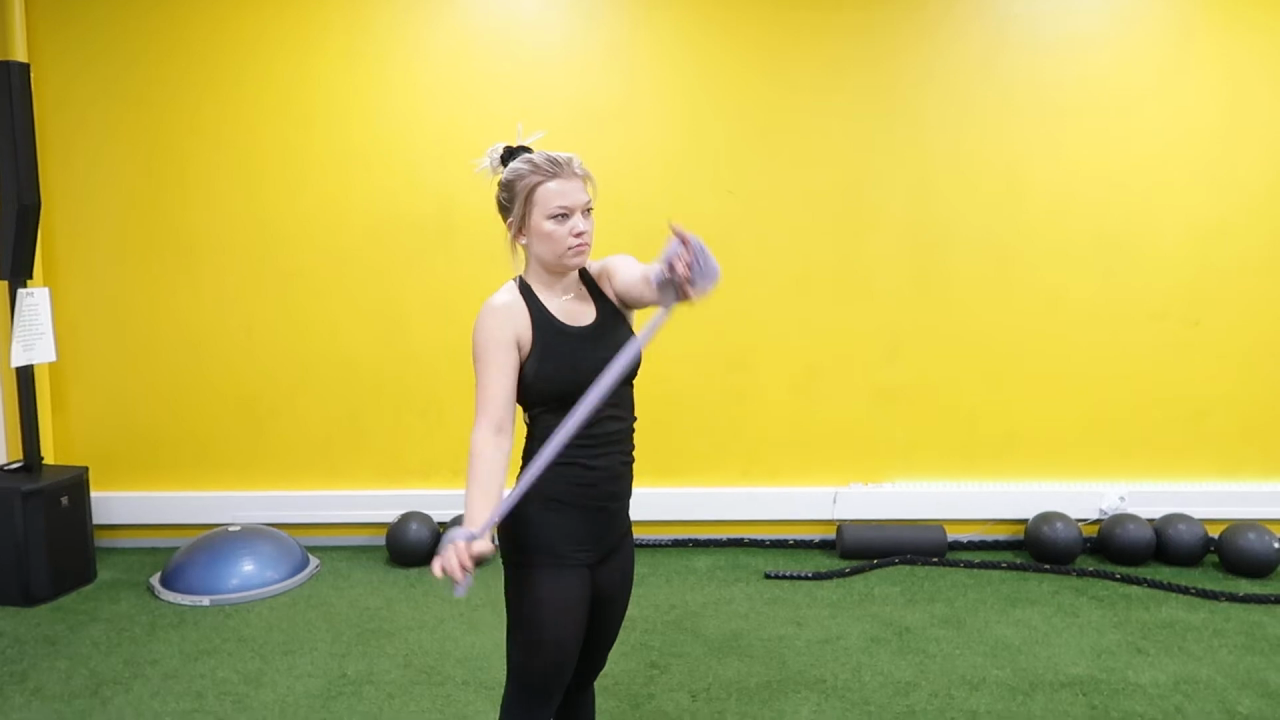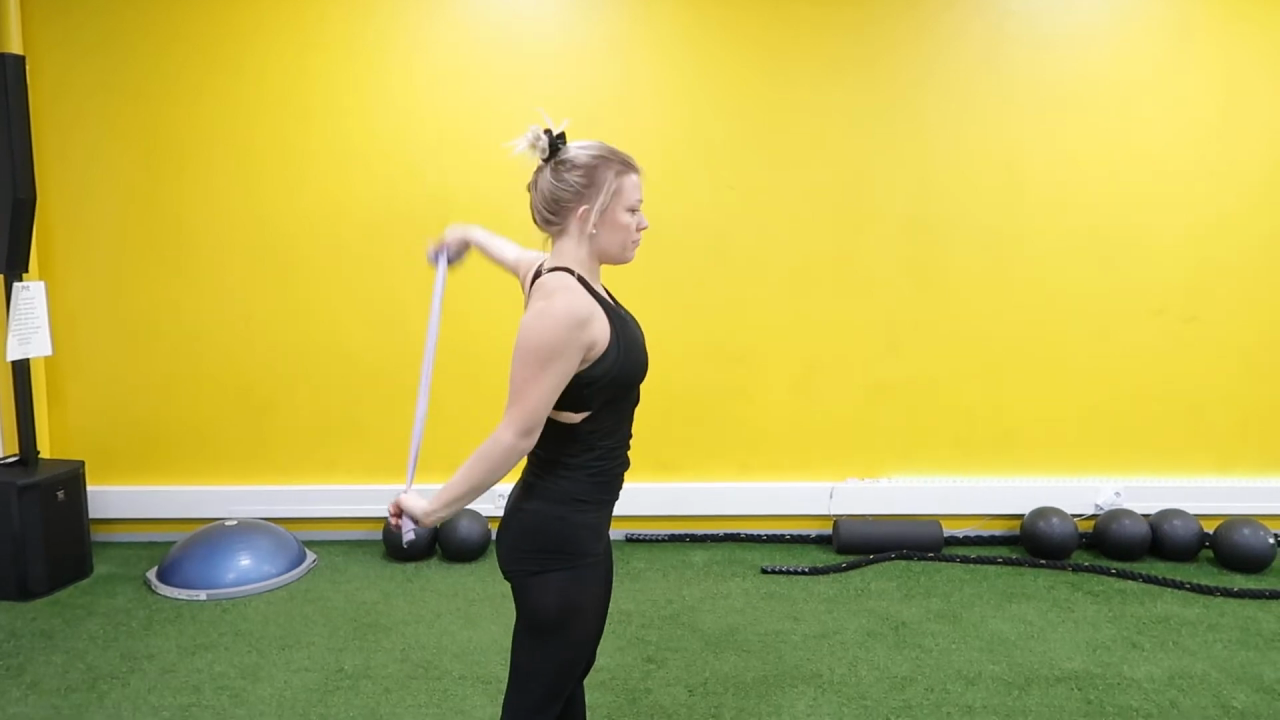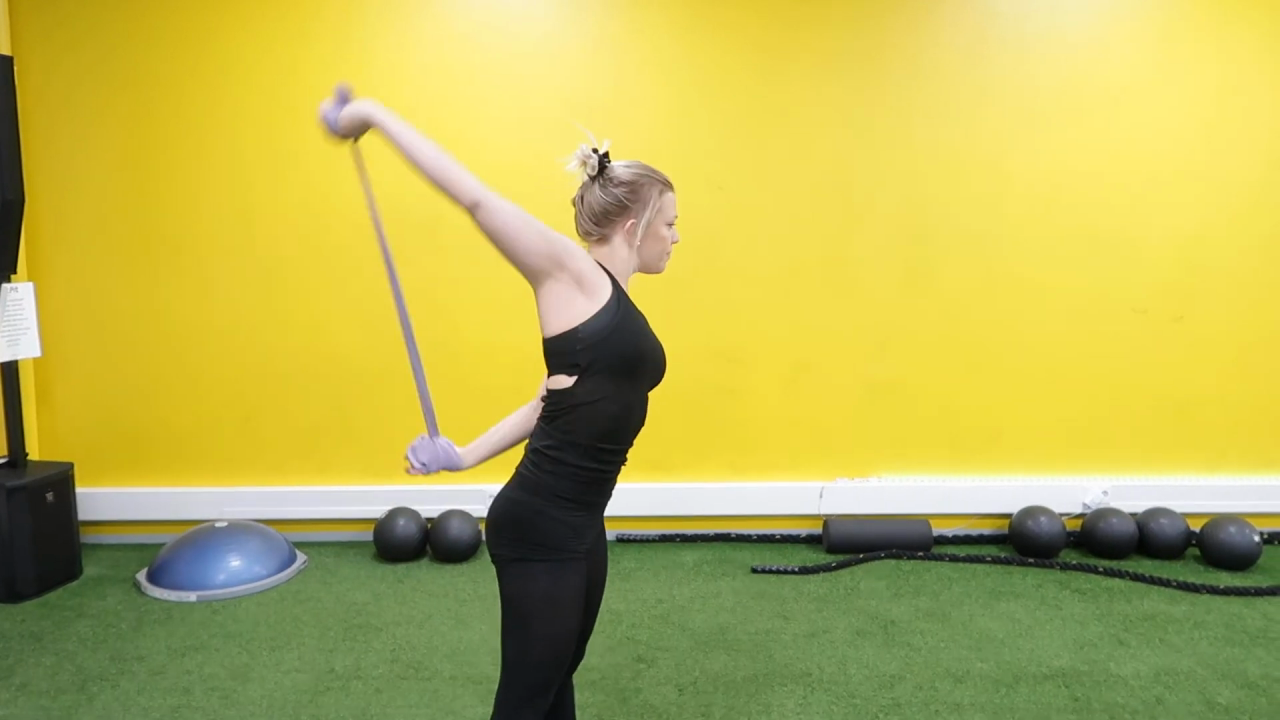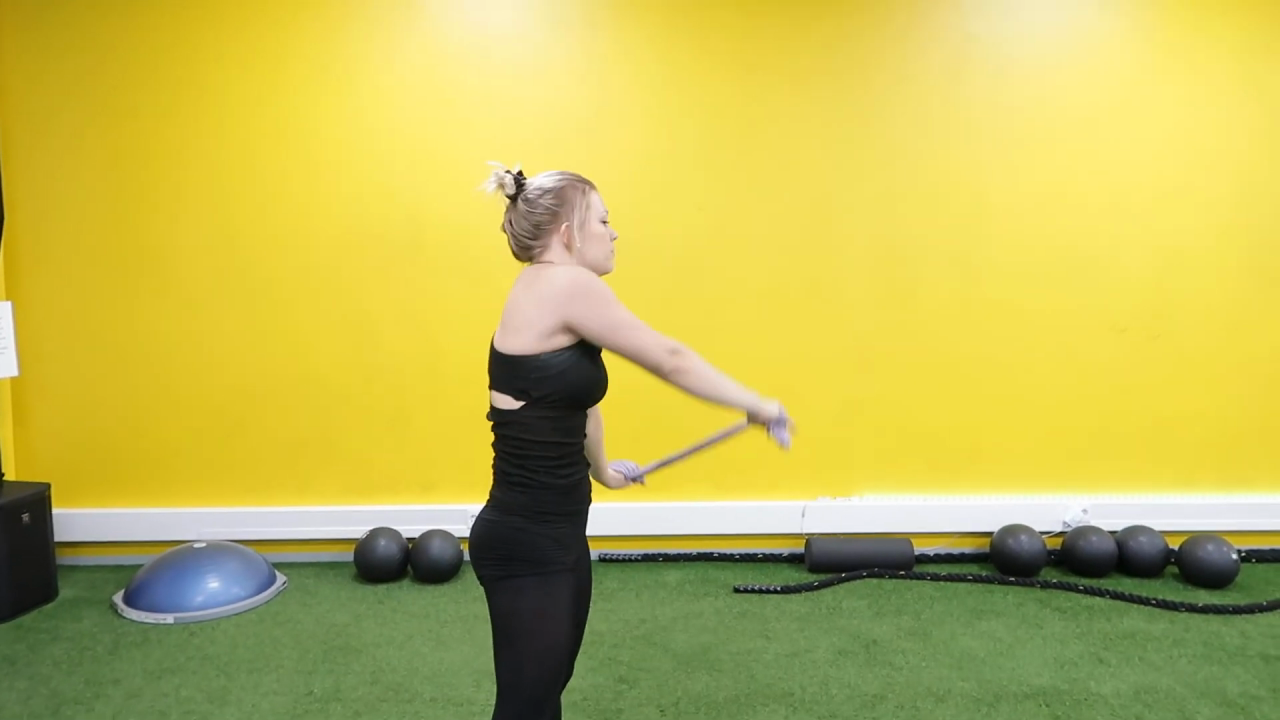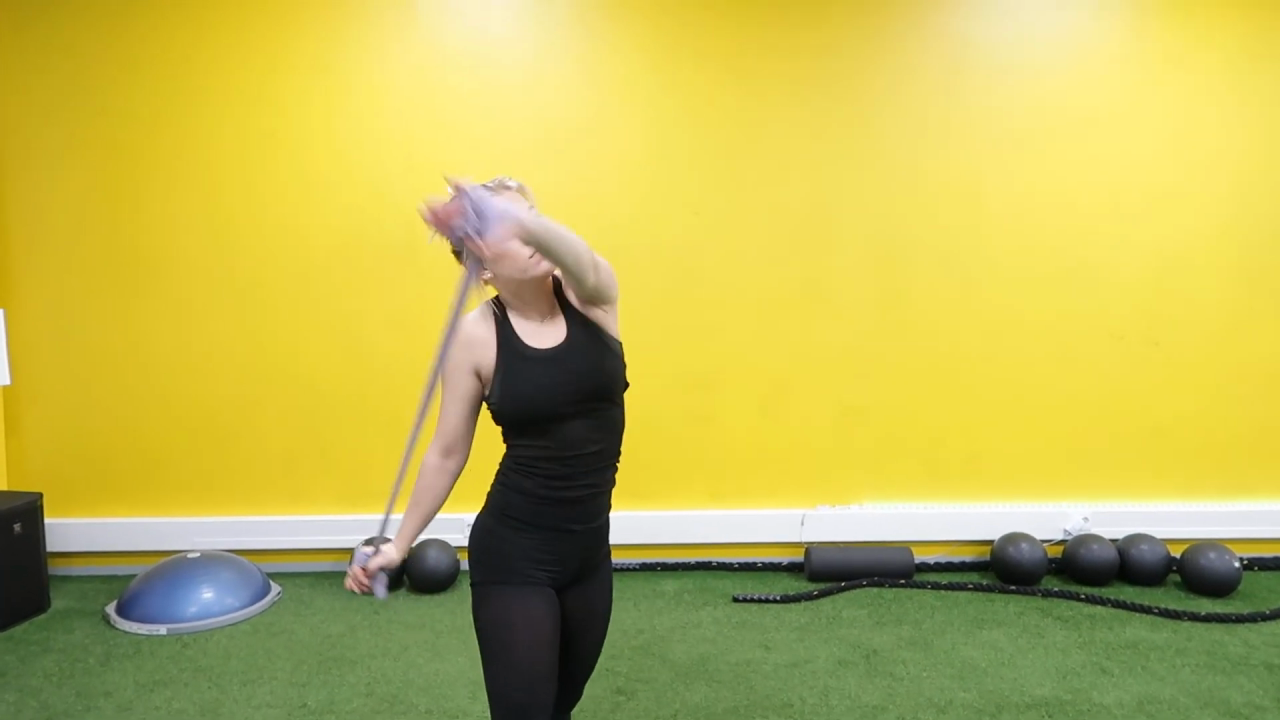
dt=1s
person 1, frame 1
left shoulder: (609, 280)
right shoulder: (505, 313)
left elbow: (645, 278)
right elbow: (492, 428)
left wrist: (681, 277)
right wrist: (475, 528)
left hip: (611, 525)
right hip: (548, 532)
person 1, frame 2
left shoulder: (565, 277)
right shoulder: (566, 307)
left elbow: (524, 260)
right elbow: (518, 432)
left wrist: (471, 235)
right wrist: (435, 506)
left hip: (573, 527)
right hip: (555, 535)
person 1, frame 3
left shoulder: (618, 309)
right shoulder: (573, 274)
right elbow: (478, 199)
left wrist: (469, 453)
right wrist: (378, 118)
left hip: (578, 523)
right hip: (539, 526)
person 1, frame 4
left shoulder: (566, 301)
right shoulder: (560, 288)
right elbow: (667, 357)
left wrist: (599, 466)
right wrist: (753, 402)
left hip: (561, 537)
right hip: (522, 544)
person 1, frame 5
left shoulder: (588, 296)
right shoulder: (476, 337)
left elbow: (574, 254)
right elbow: (446, 453)
left wrist: (529, 218)
right wrist: (398, 546)
left hip: (588, 548)
right hip: (514, 555)
